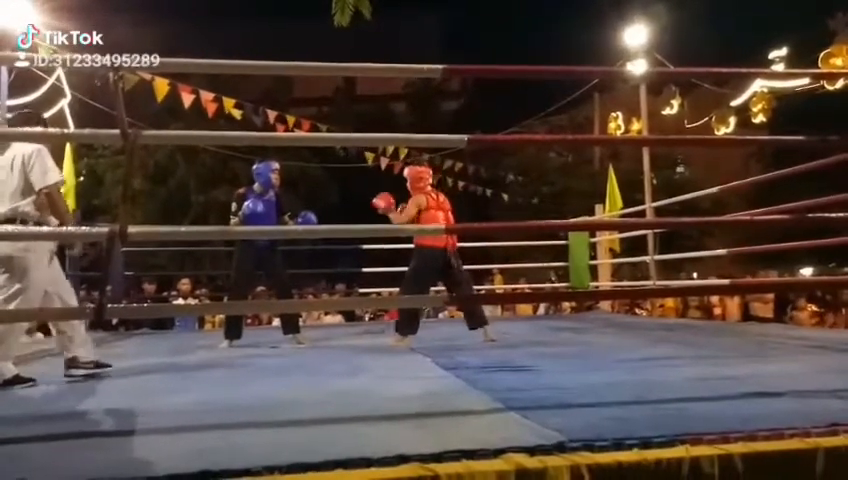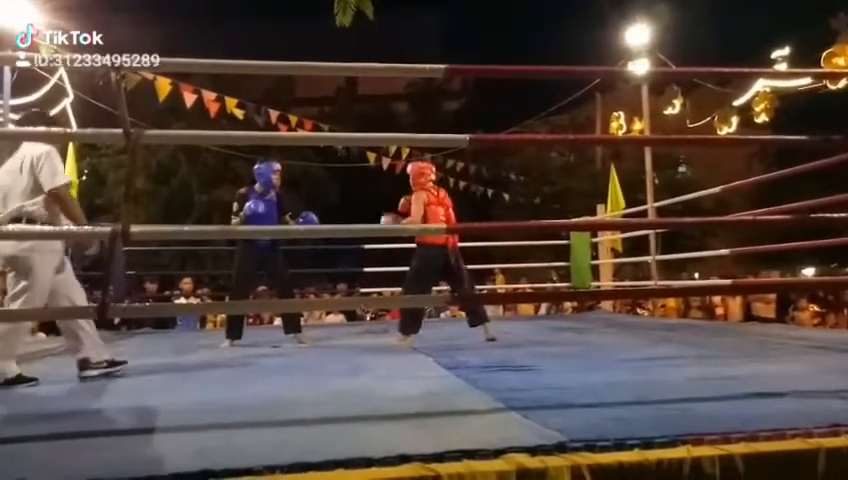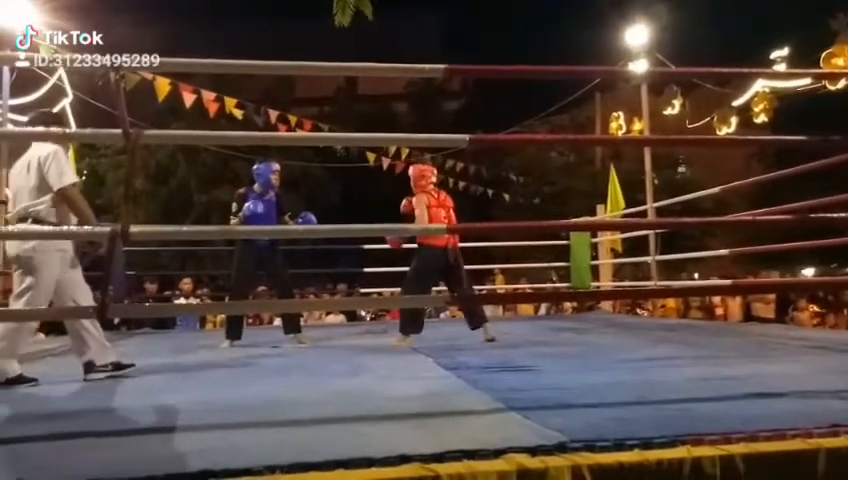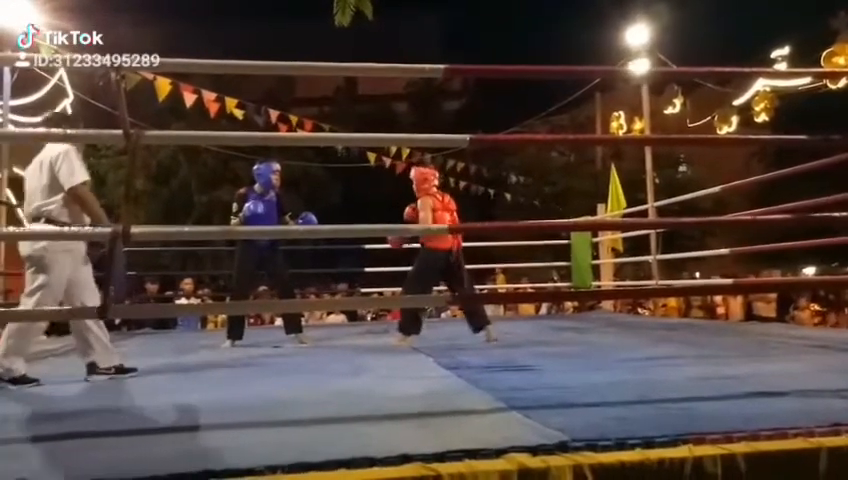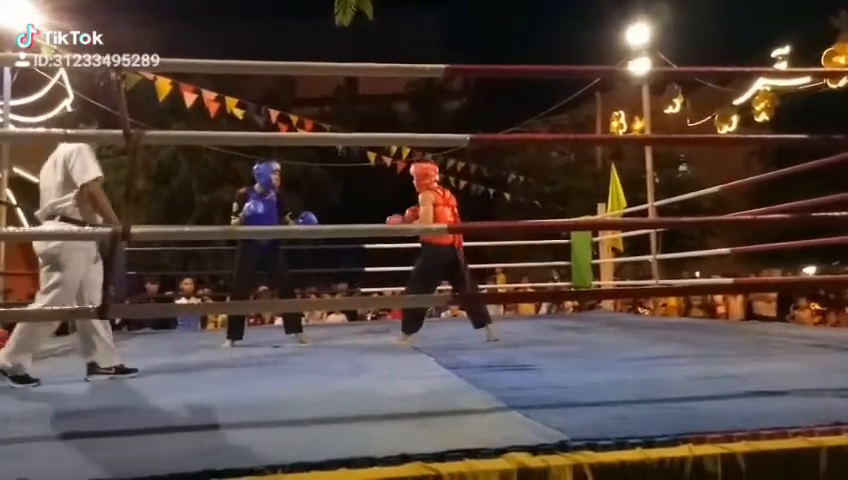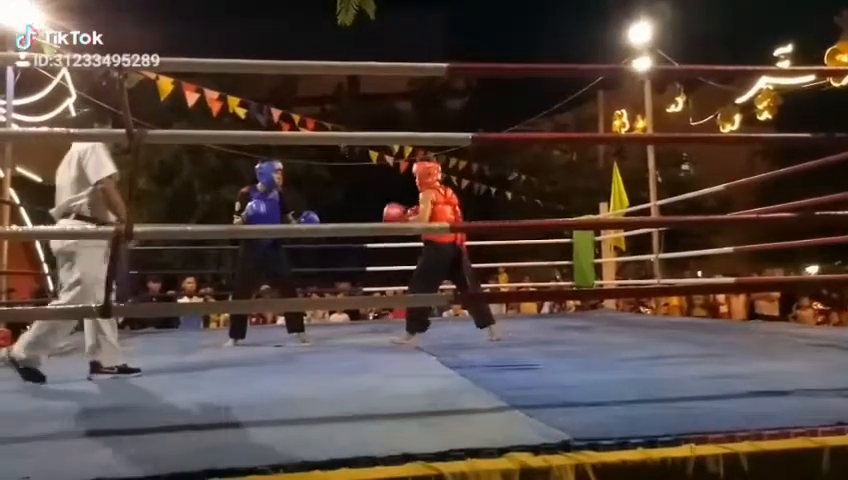
dt=0.1s
person 1, frame 1
right shoulder: (34, 151)
right elbow: (49, 192)
right wrist: (71, 229)
left hip: (23, 239)
right hip: (28, 239)
left knee: (61, 297)
left ankle: (78, 357)
person 1, frame 2
right shoulder: (44, 151)
right elbow: (60, 194)
right wrist: (85, 228)
left hip: (32, 239)
right hip: (35, 239)
left knee: (70, 298)
right knee: (23, 306)
left ankle: (91, 358)
person 1, frame 3
left shoulder: (23, 162)
right shoulder: (52, 151)
right elbow: (69, 192)
right wrist: (95, 228)
left hip: (51, 241)
right hip: (41, 240)
left knee: (78, 300)
right knee: (29, 304)
left ankle: (98, 360)
person 1, frame 4
left shoulder: (39, 160)
right shoulder: (64, 151)
right elbow: (80, 192)
right wrist: (106, 226)
left hip: (62, 241)
right hip: (53, 239)
left knee: (86, 301)
right knee: (38, 304)
left ankle: (101, 362)
person 1, frame 5
left shoulder: (57, 157)
right shoulder: (78, 149)
right elbow: (92, 190)
right wrist: (116, 223)
left hip: (75, 236)
right hip: (67, 236)
left knee: (93, 301)
right knee: (54, 301)
left ankle: (102, 363)
person 1, frame 6
left shoulder: (72, 155)
right shoulder: (92, 148)
right elbow: (106, 188)
right wrist: (126, 222)
left hip: (89, 235)
left knee: (100, 299)
right knee: (75, 300)
left ankle: (105, 360)
right ankle: (24, 353)
person 2, frame 1
left shoulder: (275, 195)
right shoulder: (243, 195)
left elbow: (285, 221)
right elbow: (232, 225)
left wrist: (299, 222)
right wrist: (242, 215)
left hip: (269, 248)
right hip: (248, 248)
left knee: (284, 288)
right knee: (238, 291)
left ankle: (294, 333)
right ankle: (229, 337)
person 2, frame 2
left shoulder: (276, 196)
right shoulder: (244, 194)
left elbow: (286, 220)
right elbow: (234, 224)
left wrist: (300, 222)
right wrist: (244, 215)
left hip: (271, 247)
right hip: (249, 248)
left knee: (285, 288)
right knee: (239, 291)
left ankle: (296, 332)
right ankle: (231, 337)
person 2, frame 3
left shoulder: (275, 196)
right shoulder: (243, 195)
left elbow: (285, 221)
right elbow: (233, 225)
left wrist: (299, 222)
right wrist: (243, 216)
left hip: (270, 248)
right hip: (248, 248)
left knee: (285, 288)
right knee: (239, 291)
left ankle: (296, 332)
right ankle: (231, 337)
person 2, frame 4
left shoulder: (275, 196)
right shoulder: (244, 195)
left elbow: (285, 221)
right elbow: (233, 225)
left wrist: (299, 223)
right wrist: (243, 216)
left hip: (271, 247)
right hip: (249, 248)
left knee: (286, 288)
right knee: (240, 291)
left ankle: (296, 332)
right ankle: (232, 337)
person 2, frame 5
left shoulder: (276, 195)
right shoulder: (244, 195)
left elbow: (285, 220)
right elbow: (234, 224)
left wrist: (299, 223)
right wrist: (243, 216)
left hip: (271, 248)
right hip: (249, 248)
left knee: (286, 288)
right knee: (240, 291)
left ankle: (297, 332)
right ankle: (232, 337)
person 2, frame 6
left shoulder: (278, 194)
right shoulder: (246, 194)
left elbow: (288, 219)
right elbow: (236, 224)
left wrist: (301, 221)
right wrist: (246, 215)
left hip: (274, 247)
right hip: (252, 247)
left knee: (288, 287)
right knee: (242, 290)
left ankle: (299, 331)
right ankle: (234, 336)
person 3, frame 1
left shoulder: (418, 199)
right shoulder: (440, 198)
left elbow: (402, 221)
left wrist: (388, 211)
right wrist: (408, 214)
left hip: (428, 251)
right hip: (448, 251)
left knee: (410, 292)
right knee: (463, 290)
left ankle: (403, 336)
right ankle: (485, 331)
person 3, frame 2
left shoulder: (420, 195)
right shoulder: (443, 194)
left elbow: (415, 221)
left wrist: (395, 221)
left hip: (430, 249)
right hip: (449, 248)
left knee: (412, 291)
right knee: (464, 288)
left ankle: (406, 335)
right ankle: (487, 329)
person 3, frame 3
left shoulder: (421, 198)
right shoulder: (444, 196)
left elbow: (422, 225)
left wrist: (402, 236)
left hip: (430, 250)
right hip: (450, 250)
left knee: (412, 291)
right knee: (463, 290)
left ankle: (405, 336)
right ankle: (486, 330)
person 3, frame 4
left shoulder: (425, 200)
right shoulder: (447, 199)
left elbow: (426, 227)
left wrist: (403, 237)
right wrist: (418, 215)
left hip: (433, 252)
right hip: (452, 252)
left knee: (412, 291)
right knee: (465, 291)
left ankle: (406, 335)
right ankle: (488, 331)
person 3, frame 5
left shoulder: (426, 195)
right shoulder: (447, 194)
left elbow: (426, 223)
left wrist: (405, 224)
right wrist: (417, 216)
left hip: (435, 249)
right hip: (454, 248)
left knee: (416, 290)
right knee: (467, 288)
left ankle: (407, 334)
right ankle: (489, 330)
person 3, frame 6
left shoulder: (427, 194)
right shoulder: (448, 193)
left elbow: (422, 220)
left wrist: (403, 218)
right wrist: (416, 215)
left hip: (437, 247)
right hip: (456, 246)
left knee: (419, 289)
right knee: (470, 288)
left ankle: (411, 334)
right ankle: (492, 329)
